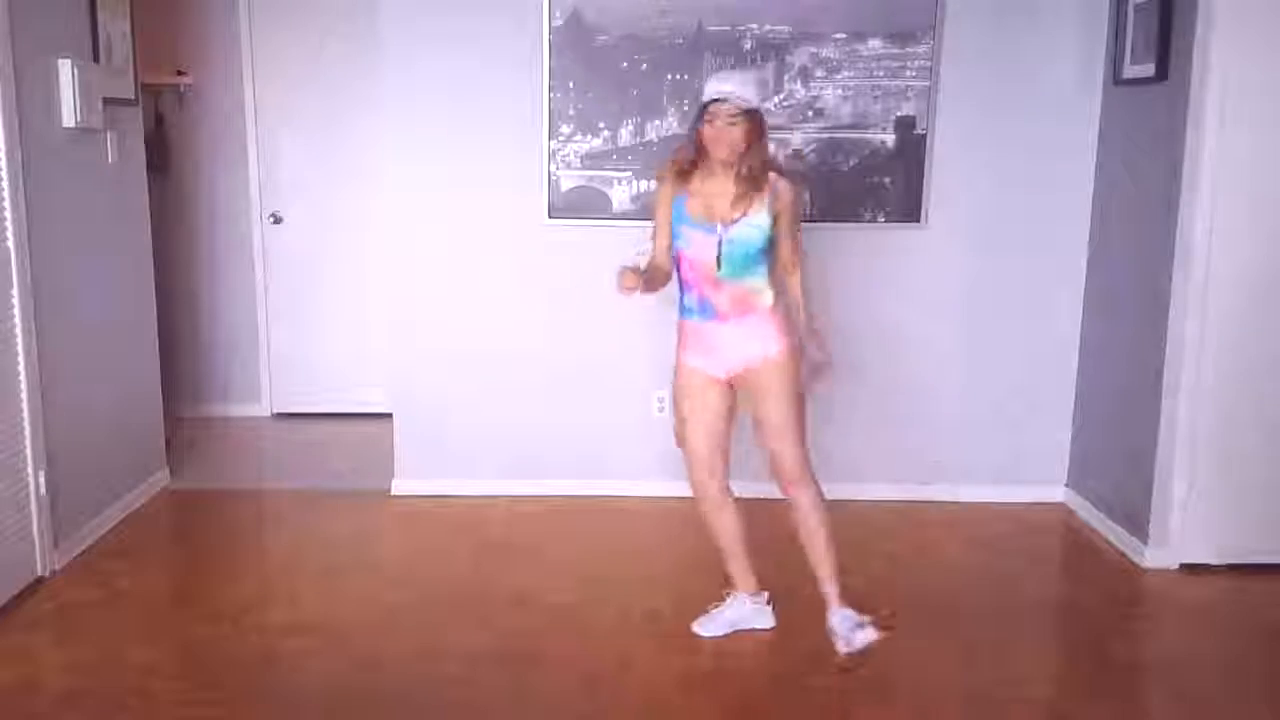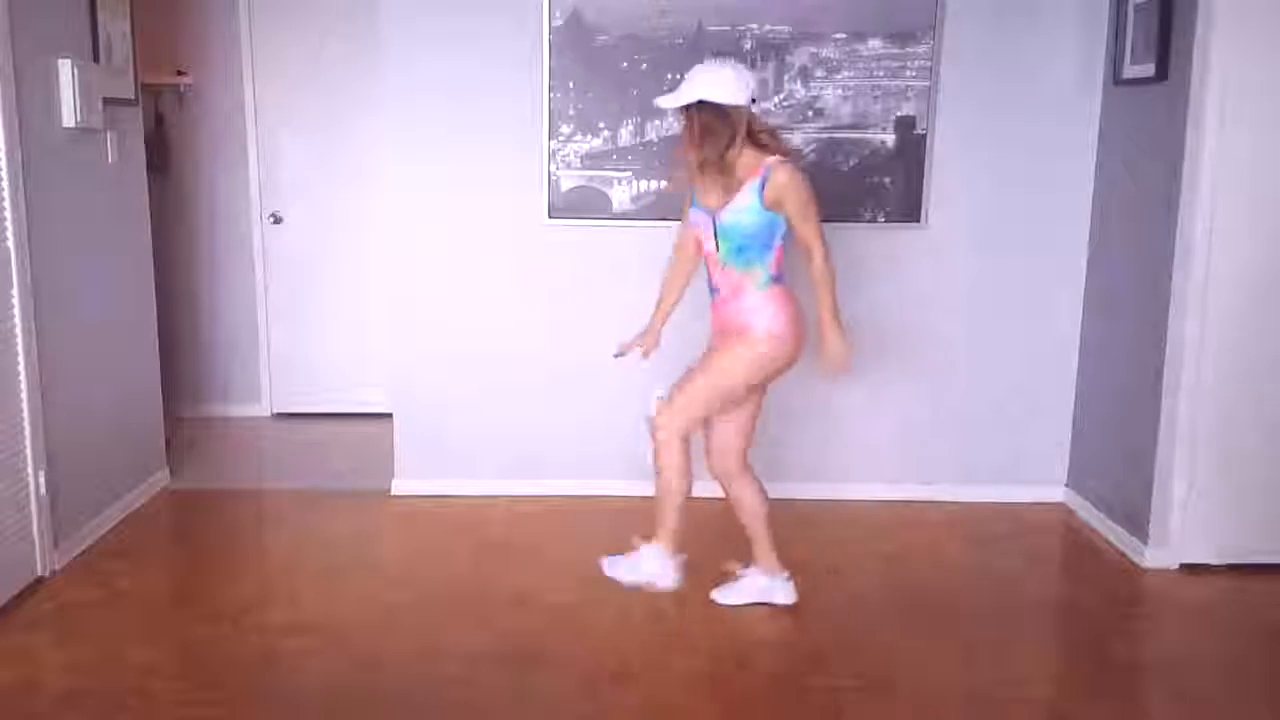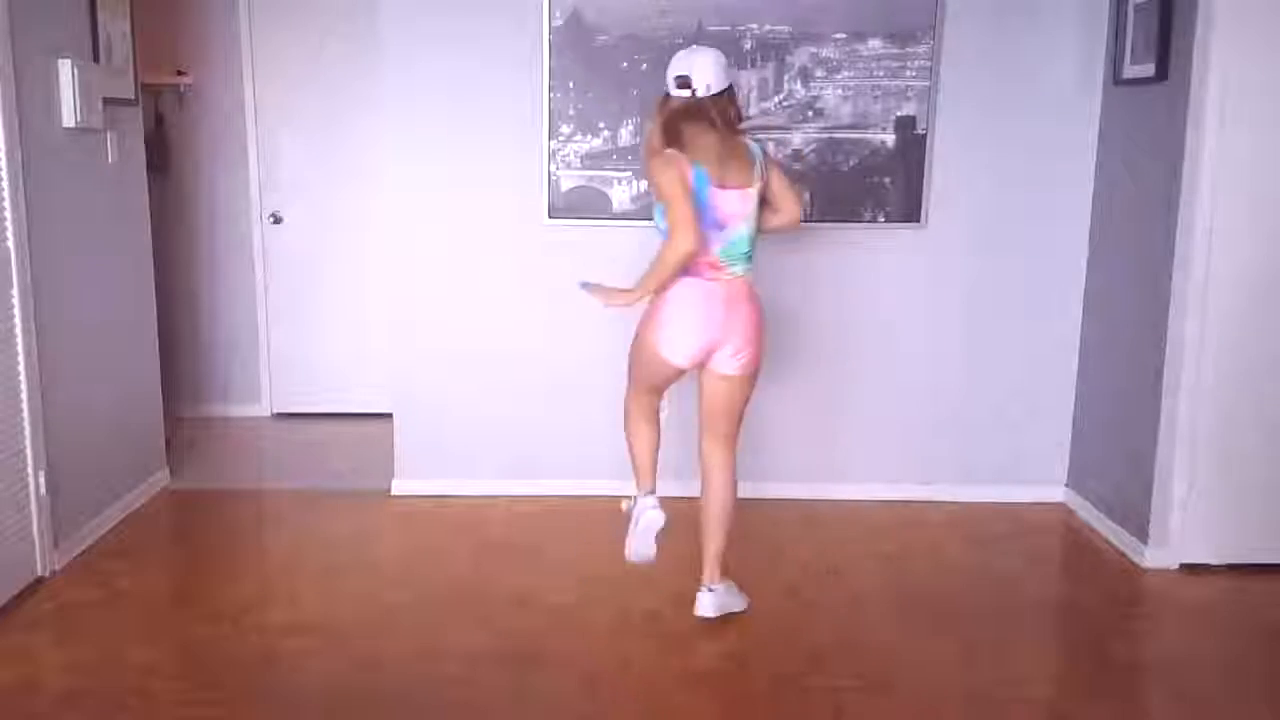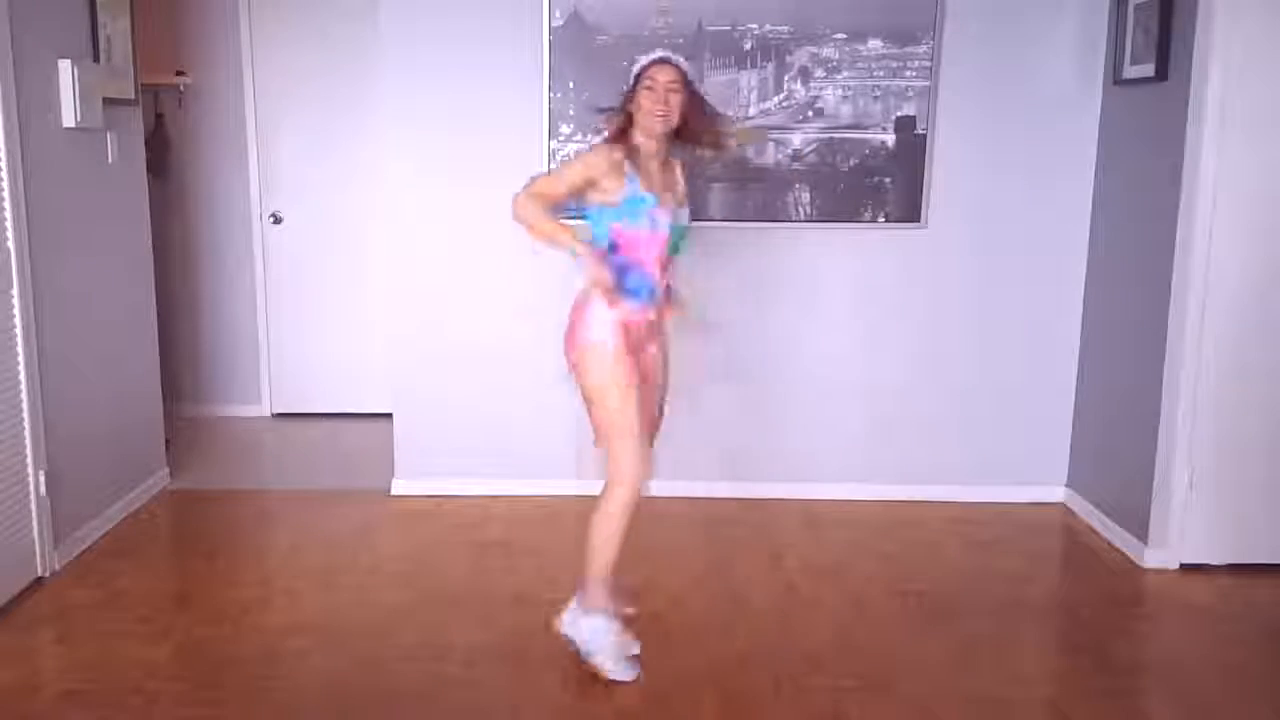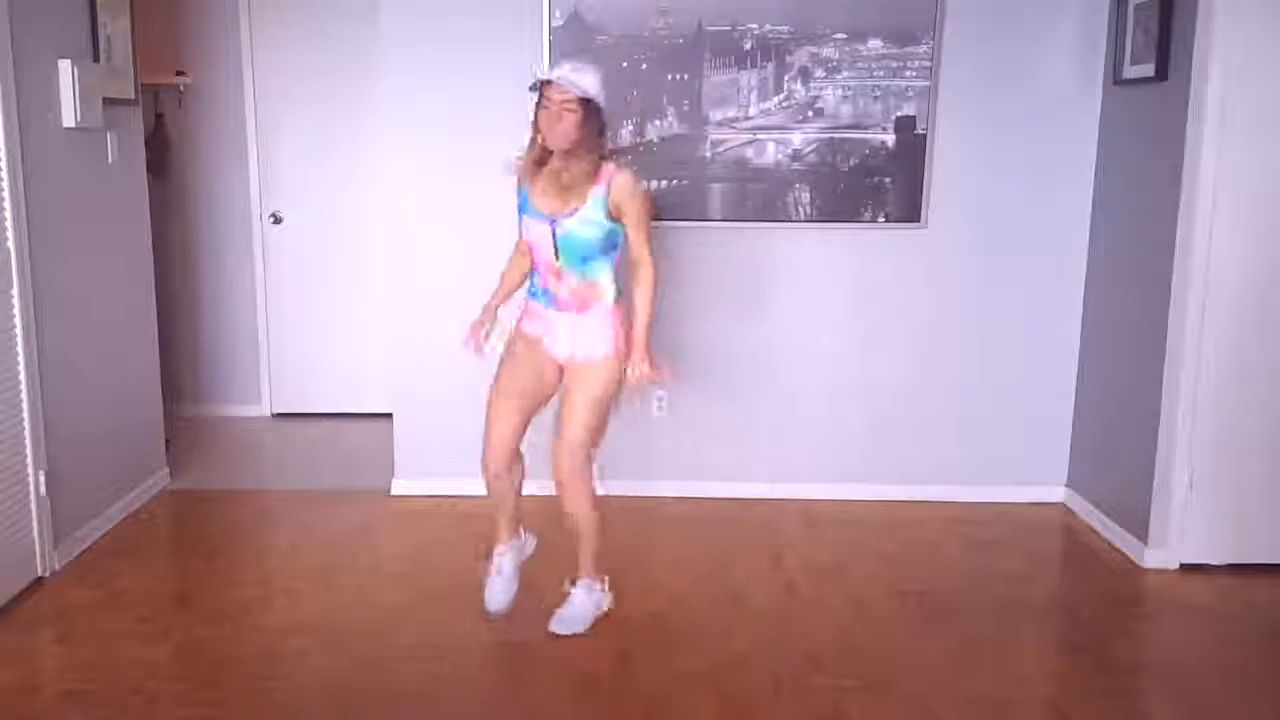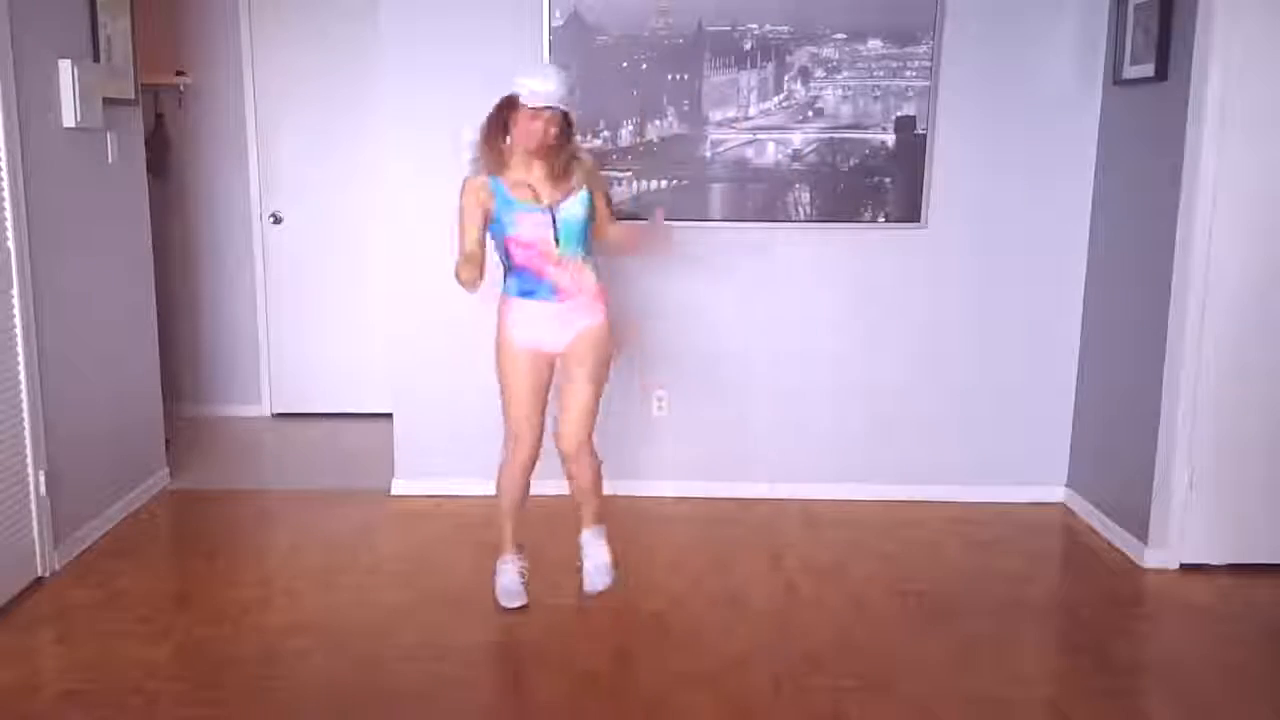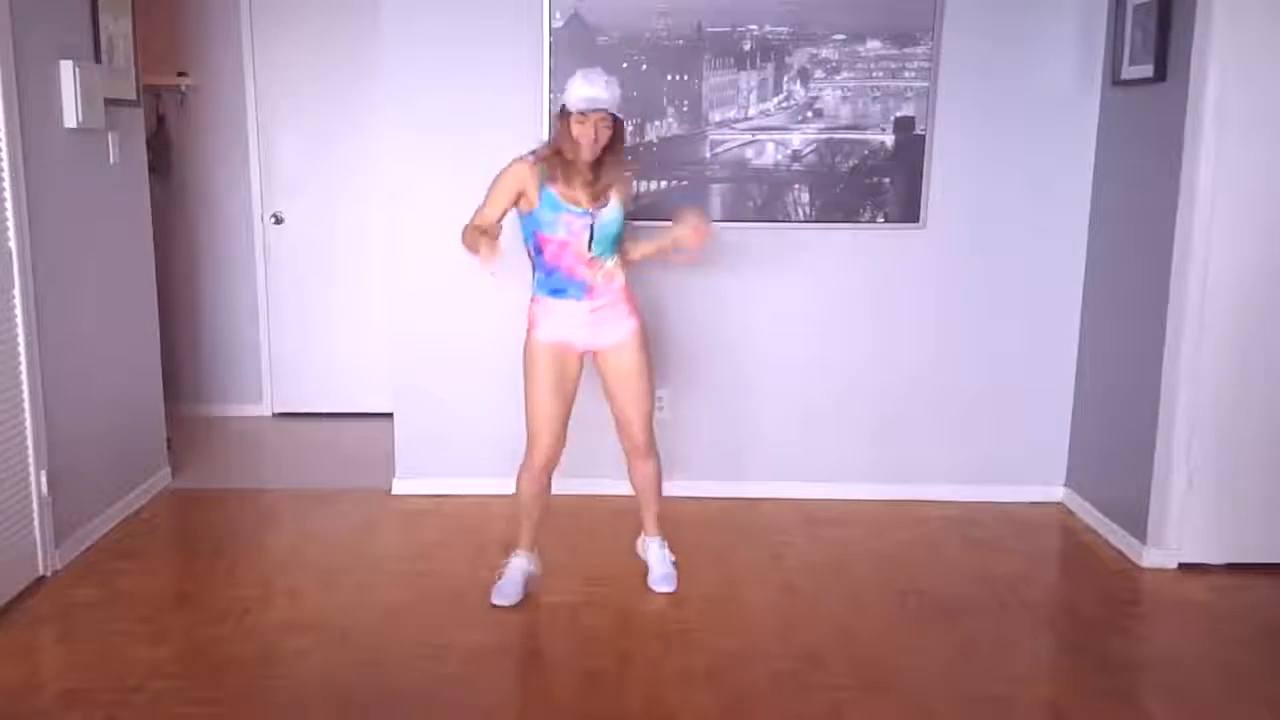
dt=0.4s
person 1, frame 1
left shoulder: (777, 192)
right shoulder: (674, 190)
left elbow: (788, 269)
right elbow: (662, 267)
left wrist: (806, 339)
right wrist: (639, 277)
left hip: (764, 345)
right hip: (699, 350)
left knee: (793, 471)
right knee: (707, 483)
left ankle: (837, 608)
right ankle: (747, 598)
person 1, frame 2
left shoulder: (777, 175)
right shoulder: (702, 177)
left elbow: (816, 251)
right elbow: (684, 257)
left wrist: (831, 326)
right wrist: (655, 326)
left hip: (765, 329)
right hip: (730, 328)
left knee: (669, 423)
right knee: (726, 458)
left ankle: (660, 553)
right ankle: (768, 573)
person 1, frame 3
left shoulder: (668, 161)
right shoulder: (753, 156)
left elbow: (683, 244)
right elbow: (790, 213)
left wrist: (638, 292)
left hip: (685, 312)
right hip: (739, 314)
left knee: (641, 401)
right knee: (719, 452)
left ankle: (647, 504)
right ankle: (714, 586)
person 1, frame 4
left shoulder: (675, 172)
right shoulder: (604, 159)
right elbow: (526, 204)
left wrist: (663, 291)
right wrist: (588, 256)
left hip: (646, 331)
right hip: (604, 327)
left knee: (626, 474)
right knee: (629, 473)
left ankle: (594, 604)
right ankle: (591, 608)
person 1, frame 5
left shoulder: (618, 184)
right shoulder: (527, 174)
left elbow: (642, 263)
left wrist: (639, 344)
right wrist: (490, 307)
left hip: (598, 335)
right hip: (538, 327)
left knee: (569, 467)
right knee: (497, 445)
left ankle: (590, 585)
right ankle: (509, 542)
person 1, frame 6
left shoulder: (580, 168)
right shoulder: (483, 185)
left elbow: (604, 230)
right elbow: (469, 272)
left wrist: (642, 235)
right wrist: (468, 268)
left hip: (584, 316)
right hip: (523, 322)
left knee: (574, 442)
right knee: (521, 449)
left ankle: (592, 534)
right ankle: (510, 558)
person 1, frame 7
left shoulder: (616, 181)
right shoulder: (528, 172)
right elbow: (477, 229)
left wrist: (672, 241)
right wrist: (480, 238)
left hip: (614, 318)
right hip: (554, 322)
left knee: (639, 440)
right knee: (542, 452)
left ankle: (653, 542)
right ankle: (522, 557)
